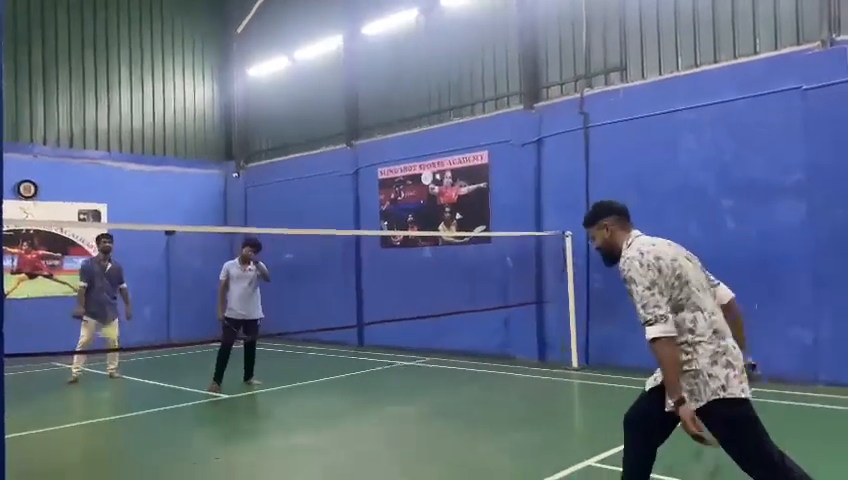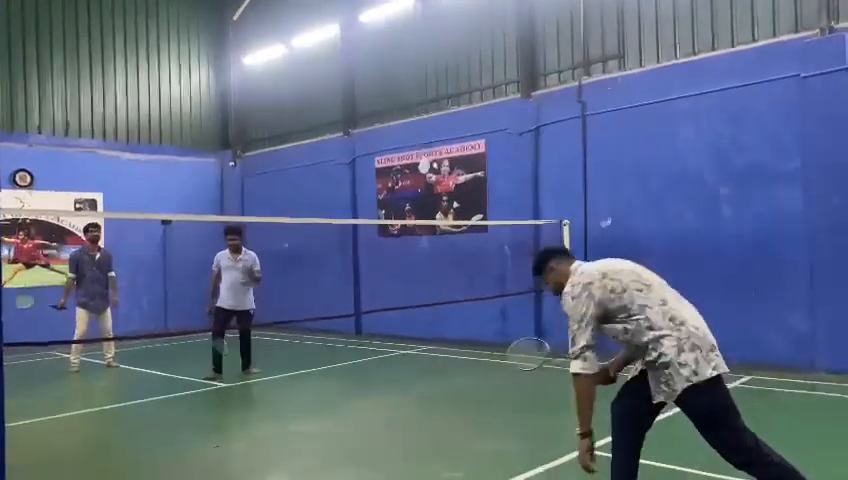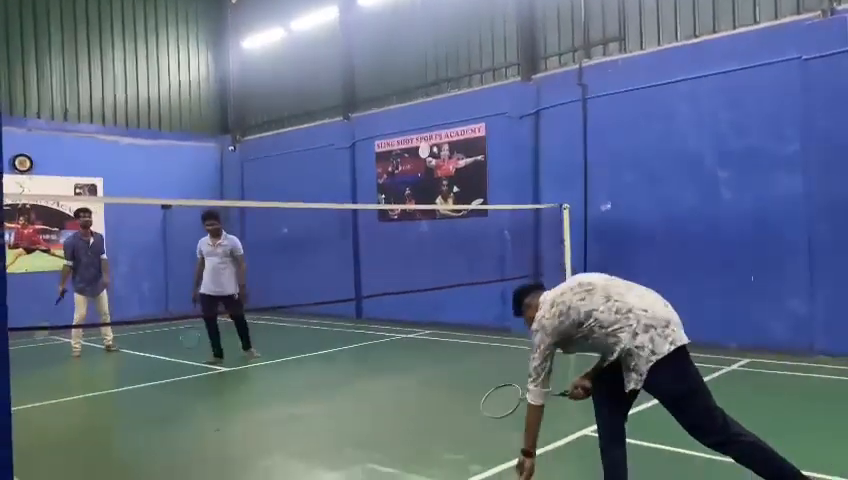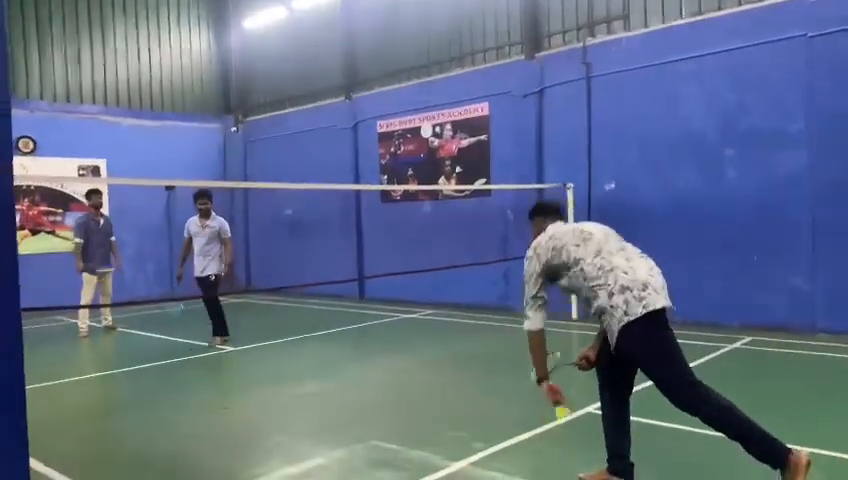
dt=0.3s
person 1, frame 1
left shoulder: (634, 259)
right shoulder: (661, 248)
left elbow: (660, 333)
left wrist: (680, 402)
right wrist: (738, 356)
left hip: (705, 372)
right knee: (638, 426)
person 1, frame 2
left shoulder: (577, 289)
right shoulder: (603, 271)
left elbow: (583, 366)
left wrist: (585, 436)
right wrist: (616, 366)
left hip: (687, 359)
left knee: (741, 450)
right knee: (625, 414)
person 1, frame 3
left shoulder: (545, 319)
right shoulder: (570, 292)
left elbow: (536, 391)
left wrist: (528, 453)
right wrist: (591, 376)
left hip: (650, 342)
right hip: (656, 326)
left knee: (714, 429)
right knee: (606, 397)
person 1, frame 4
left shoulder: (542, 247)
right shoulder: (591, 231)
left elbow: (534, 319)
left wrist: (543, 379)
right wrist: (597, 346)
left hip: (632, 306)
right hip: (648, 293)
left knee: (687, 393)
right knee: (610, 375)
person 2, frame 1
left shoulder: (258, 266)
right shoulder: (228, 266)
left elbow: (267, 278)
right elbow: (222, 289)
left wrist: (256, 262)
right wrist: (220, 309)
left hip: (252, 315)
right hip: (232, 314)
left knee: (250, 346)
right knee: (225, 346)
left ankle: (248, 376)
right ankle: (216, 381)
person 2, frame 2
left shoulder: (251, 256)
right shoulder: (219, 256)
left elbow: (258, 278)
right elbow: (215, 279)
left wrist: (253, 278)
right wrist: (211, 301)
left hip: (245, 305)
right hip: (223, 304)
left knee: (245, 335)
right knee: (217, 335)
left ankle: (247, 366)
right ankle: (217, 371)
person 2, frame 3
left shoulder: (232, 241)
right shoulder: (202, 243)
left elbow: (241, 264)
right elbow: (200, 266)
left wrist: (242, 286)
right wrist: (196, 288)
left hip: (229, 289)
right hip: (208, 290)
left knee: (238, 318)
right knee: (209, 321)
left ankle: (247, 347)
right ankle: (217, 355)
person 2, frame 4
left shoulder: (220, 223)
right shoulder: (190, 223)
left elbow: (227, 245)
right elbow: (187, 245)
left wrist: (226, 265)
right wrist: (180, 267)
left hip: (213, 269)
right hip: (199, 270)
left knee: (210, 300)
right knee: (211, 302)
left ankle: (218, 334)
right ankle: (223, 333)
person 3, frame 1
left shoulder: (117, 267)
right shoulder: (87, 264)
left elbow: (122, 288)
right elbow: (82, 287)
left wrist: (128, 306)
right wrist: (79, 307)
left hip: (111, 311)
right hip: (91, 312)
left knee: (113, 342)
right knee: (83, 341)
left ankle: (112, 370)
right ankle: (75, 373)
person 3, frame 2
left shoulder: (107, 255)
right shoulder: (76, 255)
left elbow: (111, 276)
right elbow: (71, 278)
left wrist: (114, 294)
right wrist: (64, 298)
left hip: (103, 301)
right hip: (84, 301)
left knee: (108, 331)
right knee: (80, 332)
left ankle: (109, 359)
right ankle: (75, 362)
person 3, frame 3
left shoulder: (99, 238)
right shoulder: (71, 241)
left elbow: (103, 259)
right elbow: (68, 265)
left wrist: (106, 275)
right wrist: (62, 284)
left hip: (98, 284)
right hip: (81, 286)
left knee: (105, 313)
right knee: (80, 317)
left ankle: (108, 342)
right ankle: (76, 347)
person 3, frame 4
left shoulder: (107, 220)
right shoulder: (82, 221)
left elbow: (112, 241)
right elbow: (78, 242)
left wrist: (117, 258)
right wrist: (79, 261)
left hip: (106, 265)
right hip: (90, 266)
left knee: (106, 294)
right knee: (87, 297)
left ankle: (107, 321)
right ankle: (83, 328)
